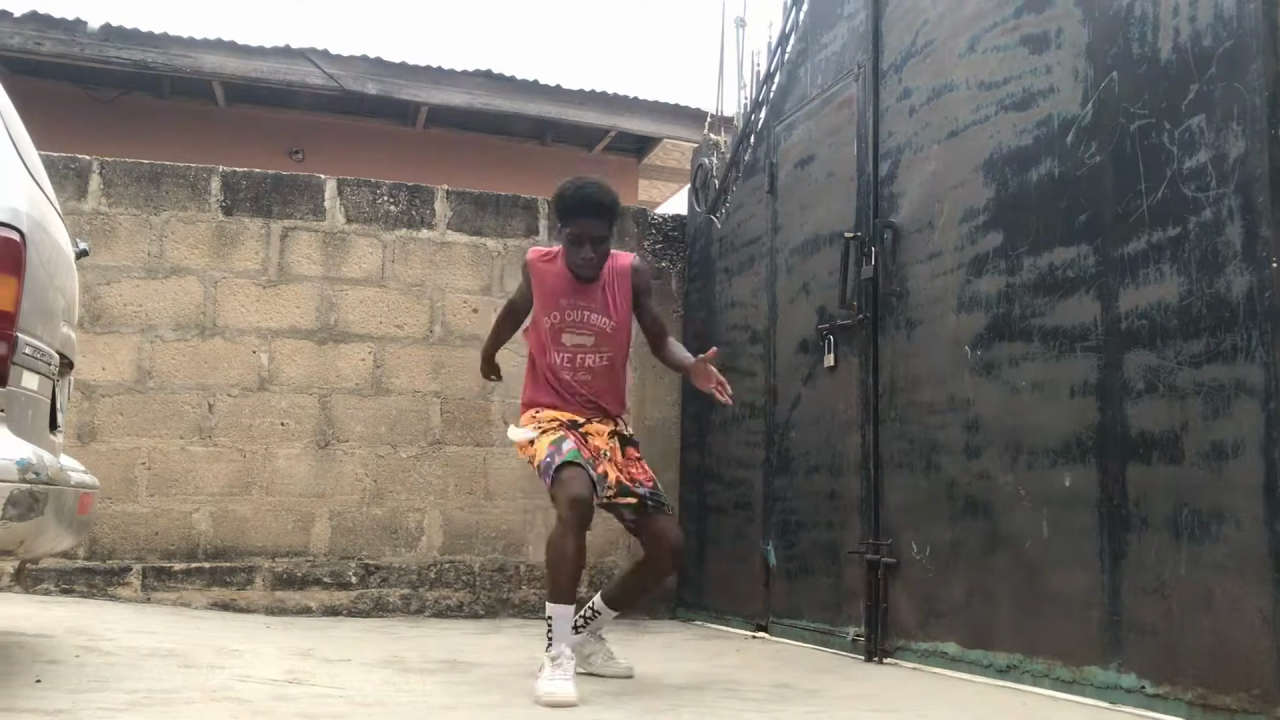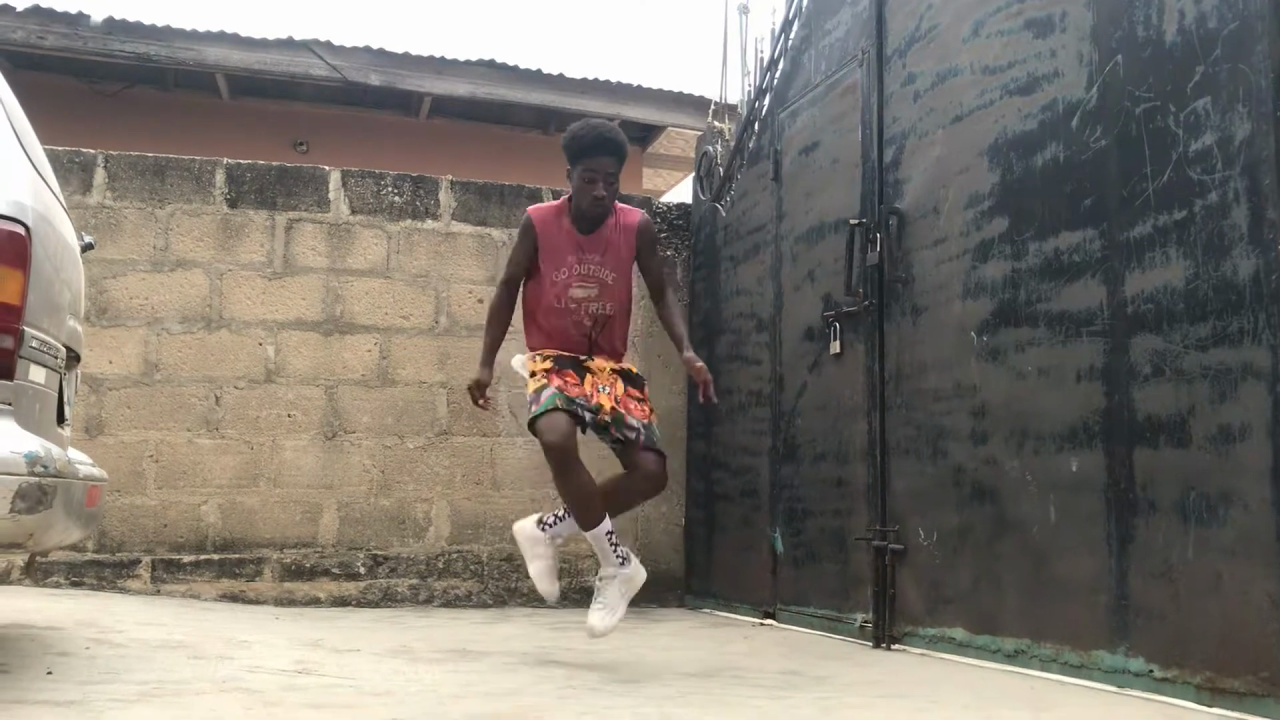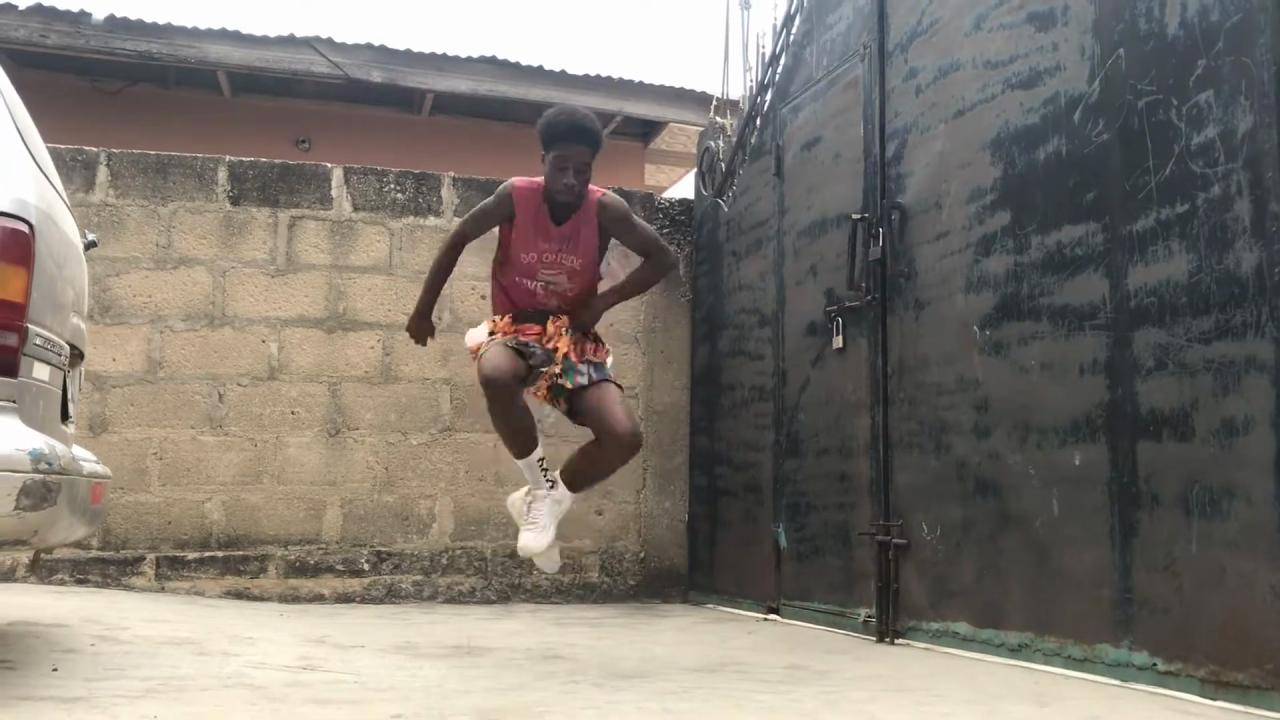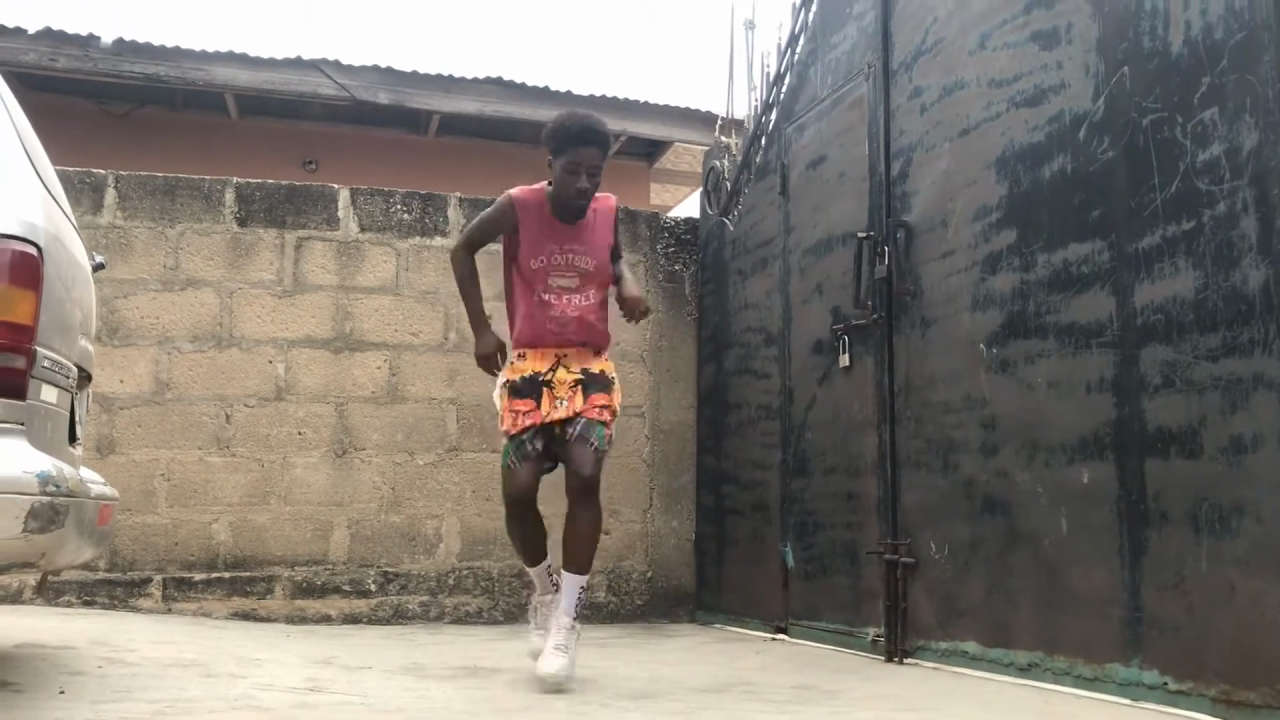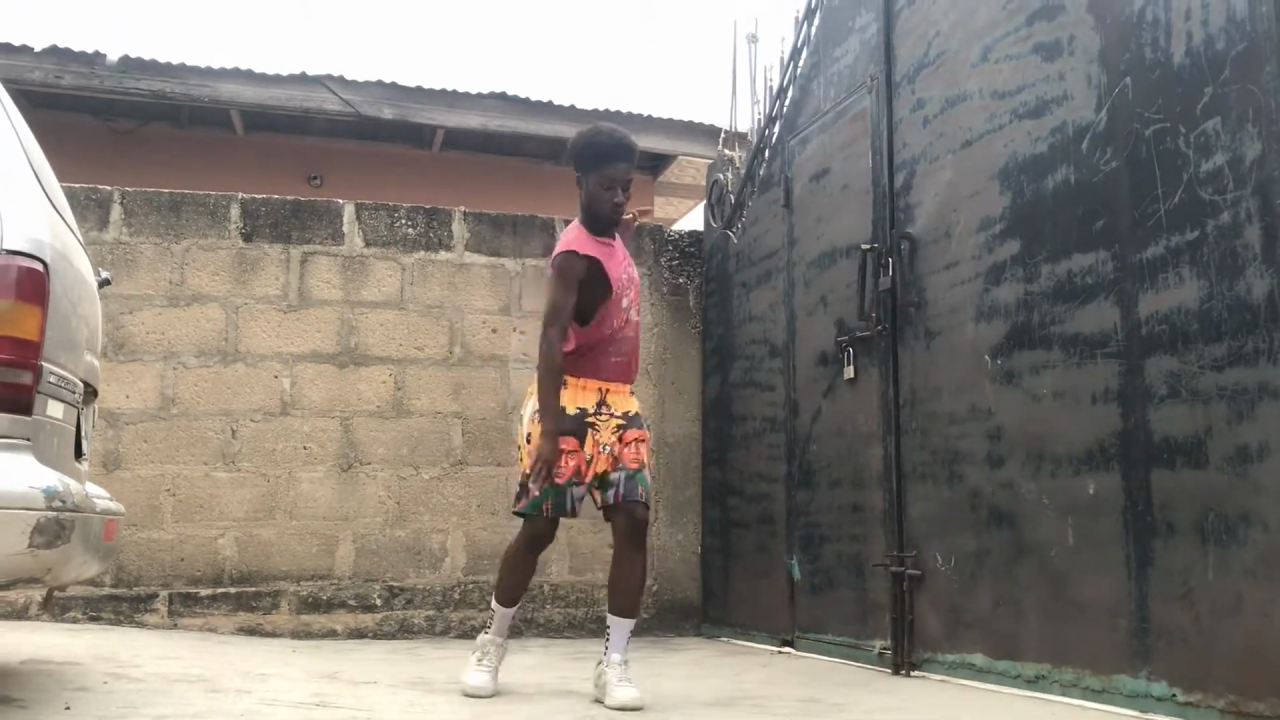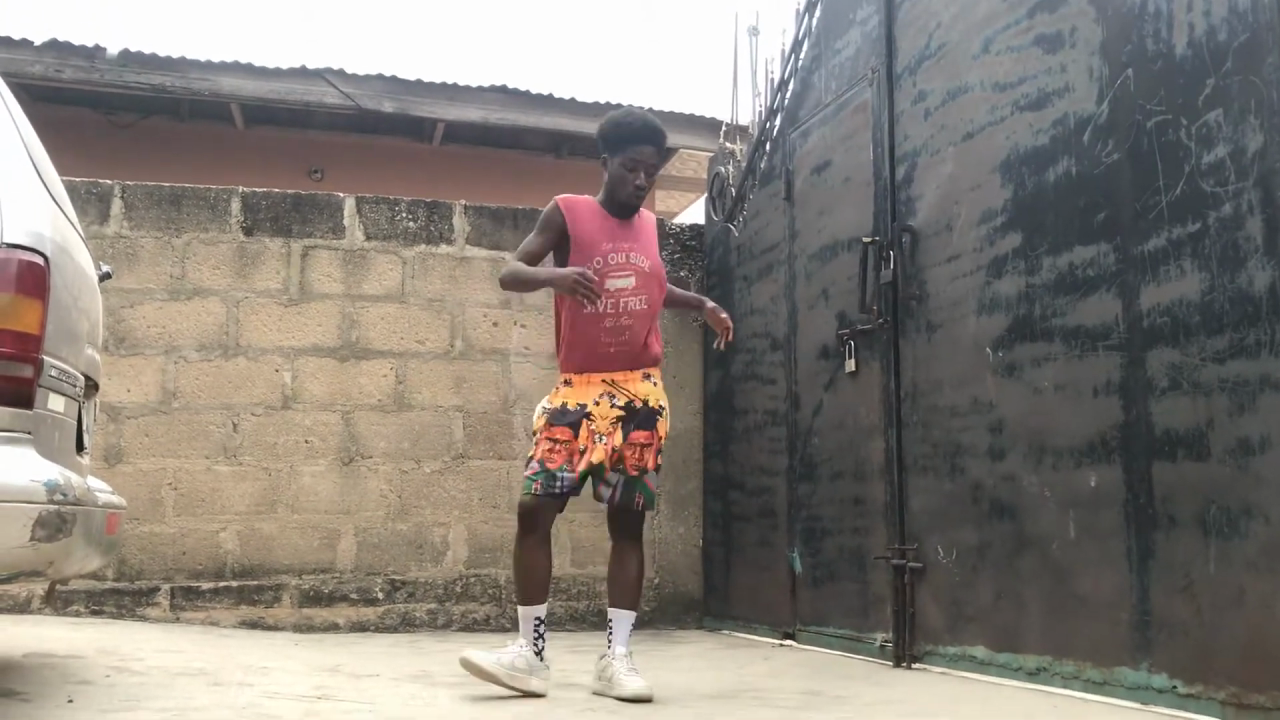
dt=0.7s
person 1, frame 1
left shoulder: (632, 272)
right shoulder: (536, 264)
left elbow: (661, 340)
right elbow: (514, 311)
left wrist: (694, 367)
right wrist: (487, 353)
left hip: (607, 426)
right hip: (549, 420)
left knee: (669, 544)
right knee: (575, 501)
left ankle: (589, 628)
right ankle: (558, 650)
person 1, frame 2
left shoulder: (640, 227)
right shoulder: (538, 223)
left elbow: (661, 293)
right elbow: (507, 291)
left wrist: (687, 351)
right wrist: (484, 363)
left hip: (611, 368)
right hip: (554, 362)
left knee: (651, 473)
right knee: (560, 442)
left ankle: (547, 528)
right ankle: (614, 555)
person 1, frame 3
left shoulder: (607, 208)
right shoulder: (515, 196)
left elbow: (662, 259)
right elbow: (457, 239)
left wrist: (602, 301)
right wrist: (424, 307)
left hip: (575, 337)
right hip: (514, 330)
left knee: (625, 435)
right knee: (496, 377)
left ankle: (547, 499)
right ankle: (540, 482)
person 1, frame 4
left shoulder: (608, 211)
right shoulder: (517, 206)
right elbow: (463, 249)
left wrist: (629, 290)
right wrist: (481, 330)
left hip: (589, 372)
right hip: (529, 372)
left knee: (583, 484)
right knee: (517, 493)
left ankle: (565, 617)
right ankle: (545, 590)
person 1, frame 5
left shoulder: (611, 237)
right shoulder: (577, 251)
right elbow: (554, 335)
left wrist: (625, 238)
right wrist: (556, 426)
left hip: (620, 402)
right hip: (570, 402)
left knee: (634, 522)
right knee: (539, 528)
left ankle: (614, 662)
right ankle: (494, 641)
person 1, frame 6
left shoulder: (649, 225)
right shoulder: (566, 213)
right elbow: (512, 274)
left wrist: (700, 307)
right wrist: (553, 276)
left hip: (637, 394)
right hip: (574, 391)
left knee: (628, 522)
right knee: (533, 512)
left ankle: (618, 656)
right ankle: (530, 654)
